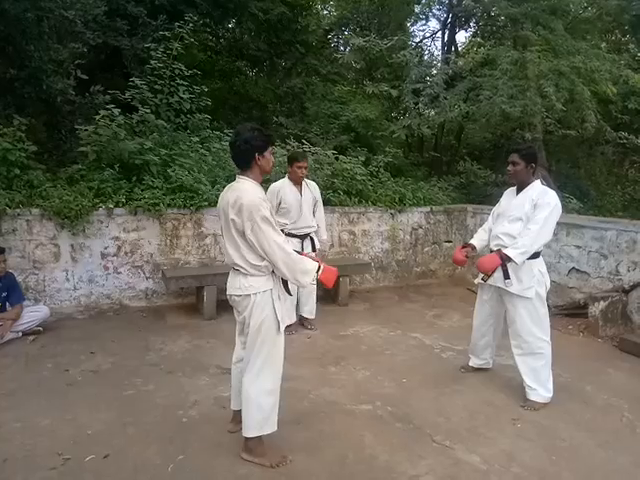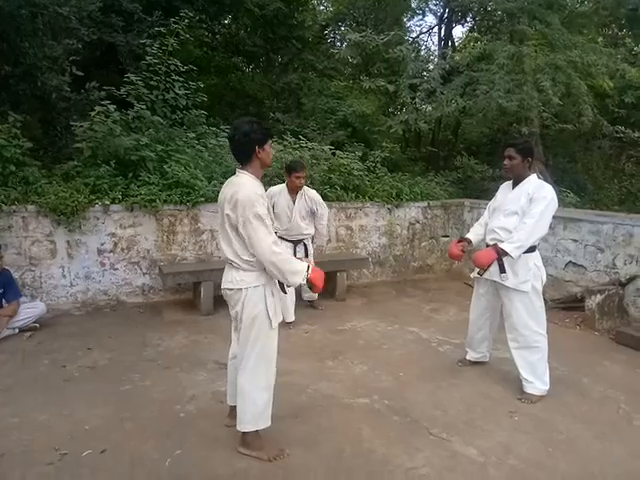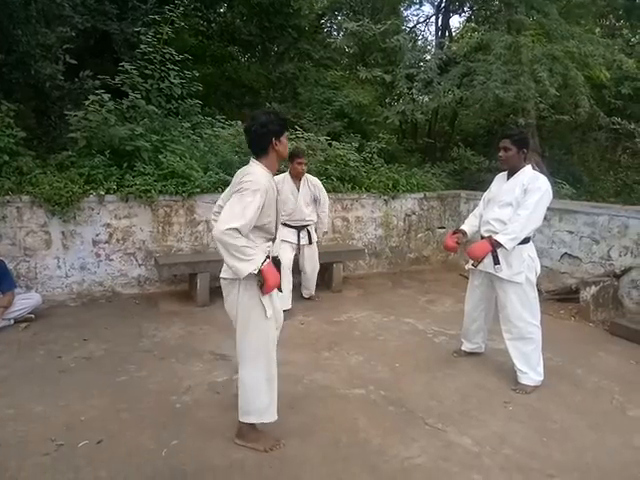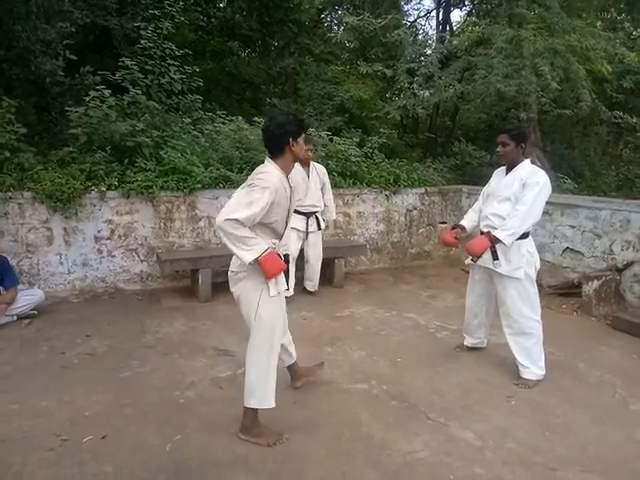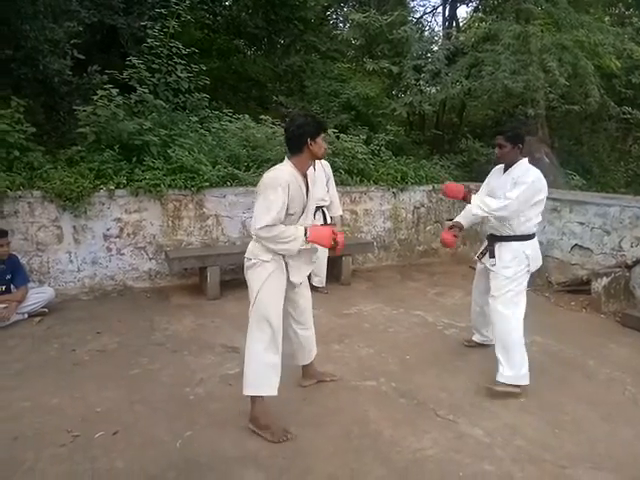
dt=0.3s
person 1, frame 1
left shoulder: (230, 193)
right shoulder: (252, 199)
right elbow: (276, 250)
left wrist: (296, 257)
right wrist: (318, 270)
left hip: (242, 282)
right hip: (260, 290)
left knee: (246, 352)
right knee: (264, 362)
left ankle: (240, 415)
right ankle: (253, 442)
person 1, frame 2
left shoulder: (231, 186)
right shoulder: (249, 193)
right elbow: (267, 250)
left wrist: (294, 266)
right wrist: (306, 272)
left hip: (238, 277)
right hip: (252, 283)
left knee: (242, 349)
right knee: (260, 357)
left ankle: (237, 410)
right ankle: (250, 437)
person 1, frame 3
left shoulder: (251, 174)
right shoulder: (258, 182)
left elbow: (220, 211)
right elbow: (223, 231)
right wrist: (258, 266)
left hip: (248, 270)
right hip: (247, 277)
left knee: (273, 323)
right knee: (259, 347)
left ankle: (250, 394)
right ankle: (248, 427)
person 1, frame 4
left shoulder: (276, 176)
right shoulder: (269, 182)
left elbow: (249, 213)
right elbow: (226, 220)
left wrist: (269, 250)
right wrist: (260, 253)
left hip: (267, 266)
right hip: (254, 271)
left knee: (277, 326)
right knee: (264, 338)
left ankle: (296, 371)
right ankle: (250, 422)
person 1, frame 5
left shoulder: (304, 176)
right shoulder: (279, 179)
right elbow: (263, 228)
left wrist: (322, 233)
right wrist: (308, 236)
left hip: (291, 259)
right hip: (267, 259)
left knee: (302, 316)
right knee: (267, 328)
left ankle: (308, 371)
right ankle: (259, 412)
person 2, frame 1
left shoulder: (546, 197)
right shoulder: (508, 194)
left elbow: (535, 235)
right elbow: (491, 223)
left wrist: (504, 256)
right wrist: (473, 245)
left hip: (524, 271)
right hip: (495, 266)
left knee: (529, 332)
right knee: (484, 319)
left ankle: (539, 391)
right ankle: (480, 360)
person 2, frame 2
left shoulder: (542, 191)
right shoulder: (505, 188)
left elbow: (530, 229)
right elbow: (487, 217)
left wrist: (500, 250)
right wrist: (469, 240)
left hip: (520, 265)
right hip: (493, 261)
left knee: (525, 326)
right knee: (481, 312)
left ankle: (536, 384)
right ankle: (476, 353)
person 2, frame 3
left shoulder: (537, 183)
right shoulder: (499, 179)
left elbow: (525, 221)
right elbow: (482, 209)
left wrist: (495, 242)
right wrist: (464, 232)
left hip: (514, 257)
right hip: (486, 253)
left knee: (519, 317)
right knee: (476, 304)
left ankle: (530, 375)
right ankle: (472, 344)
person 2, frame 4
left shoulder: (536, 177)
right shoulder: (498, 174)
left elbow: (524, 216)
right elbow: (481, 204)
left wrist: (493, 238)
right wrist: (463, 226)
left hip: (513, 251)
right hip: (487, 248)
left knee: (521, 311)
right knee: (477, 299)
left ankle: (533, 369)
right ankle: (475, 339)
person 2, frame 5
left shoulder: (531, 177)
right shoulder: (498, 172)
left elbow: (505, 207)
right elbow: (480, 202)
left wrist: (467, 196)
right wrist: (459, 223)
left hip: (516, 251)
right hip: (495, 246)
left knee: (505, 308)
right knee: (481, 295)
left ankle: (512, 377)
right ankle: (483, 335)
person 3, frame 1
left shoulder: (313, 187)
right shoulder: (277, 188)
left elbow: (319, 215)
left wrist: (322, 240)
left hip: (308, 240)
right hip: (287, 240)
left ankle: (306, 315)
person 3, frame 2
left shoulder: (312, 196)
right shoulder: (273, 193)
left elbow: (322, 219)
left wrist: (320, 243)
left hip: (304, 243)
right hip: (282, 243)
left ankle: (311, 298)
right ankle: (288, 317)
person 3, frame 3
left shoulder: (314, 183)
right shoulder: (277, 182)
left elbow: (323, 207)
left wrist: (320, 230)
left hip: (307, 231)
right hip: (286, 231)
left knee: (311, 266)
right knee: (283, 267)
left ankle: (308, 292)
right ankle: (282, 305)
person 3, frame 4
left shoulder: (320, 170)
left elbow: (327, 195)
left wrist: (329, 217)
left hip: (314, 218)
right hip: (294, 219)
left knee: (314, 255)
right knee: (289, 254)
left ankle: (311, 285)
right ankle: (286, 290)
person 3, frame 5
left shoulder: (324, 165)
left elbow: (331, 190)
left wrist: (336, 214)
left hip: (320, 213)
left knee: (321, 251)
left ankle: (317, 283)
